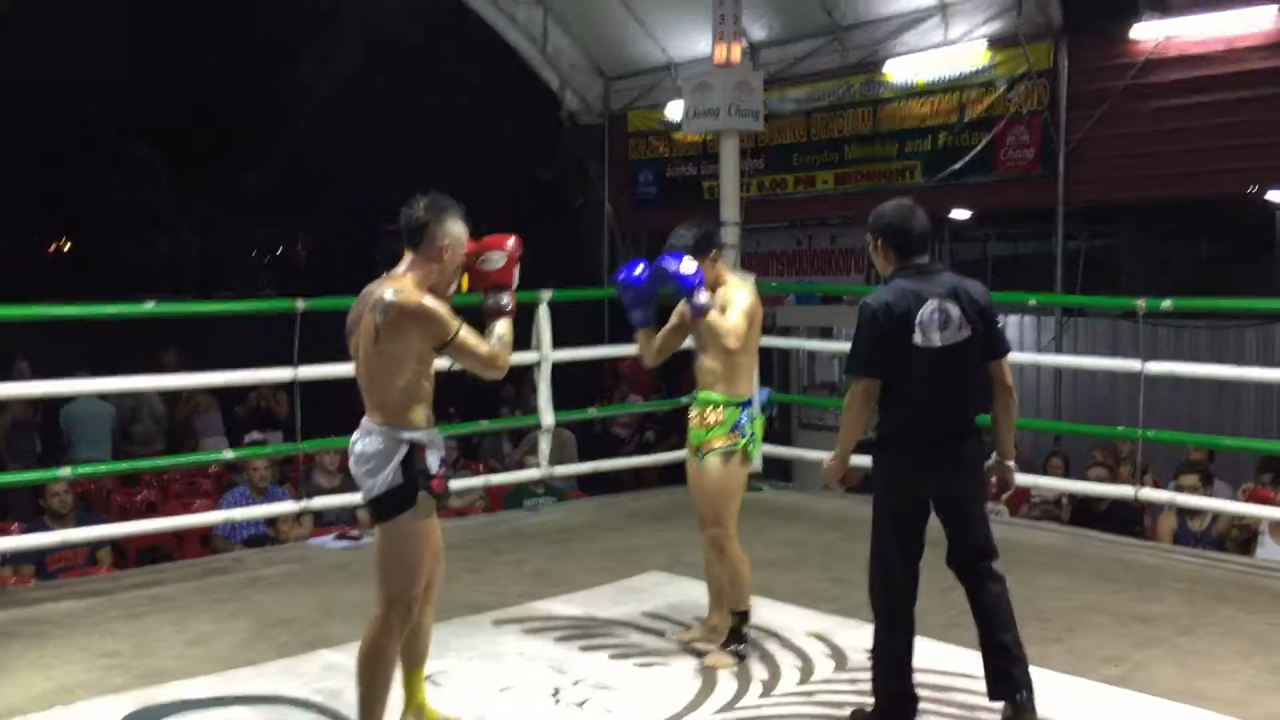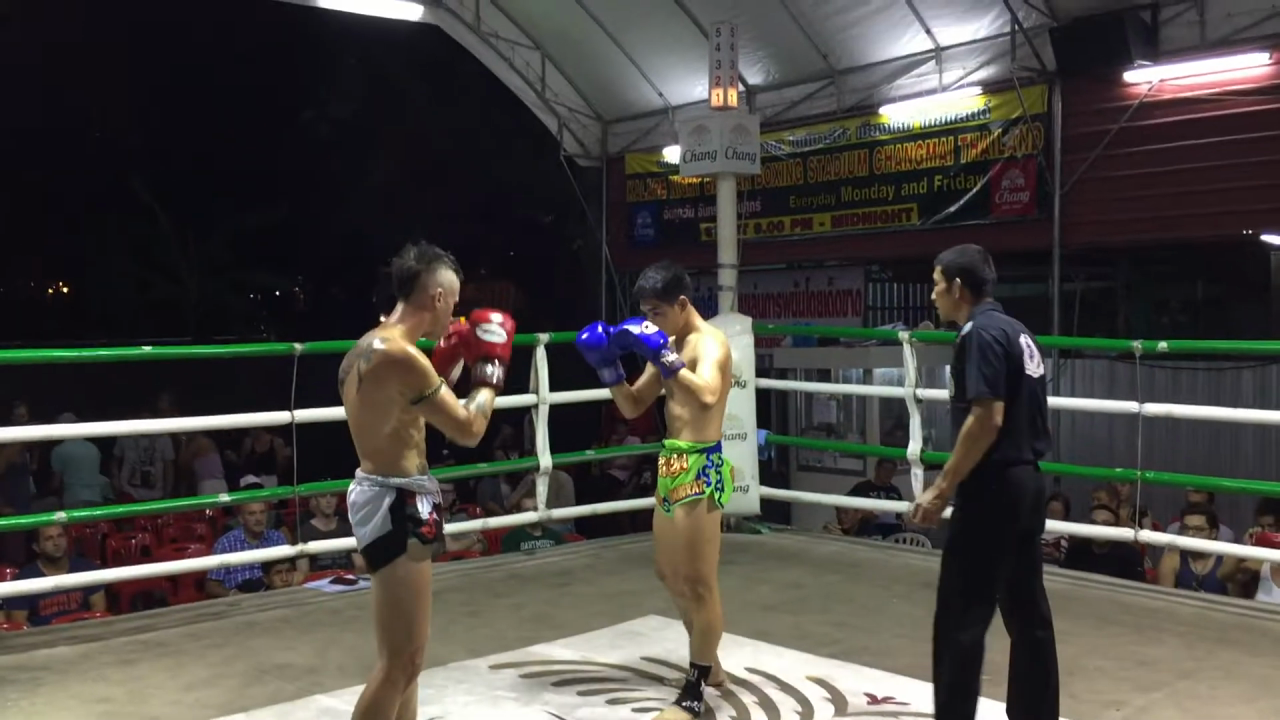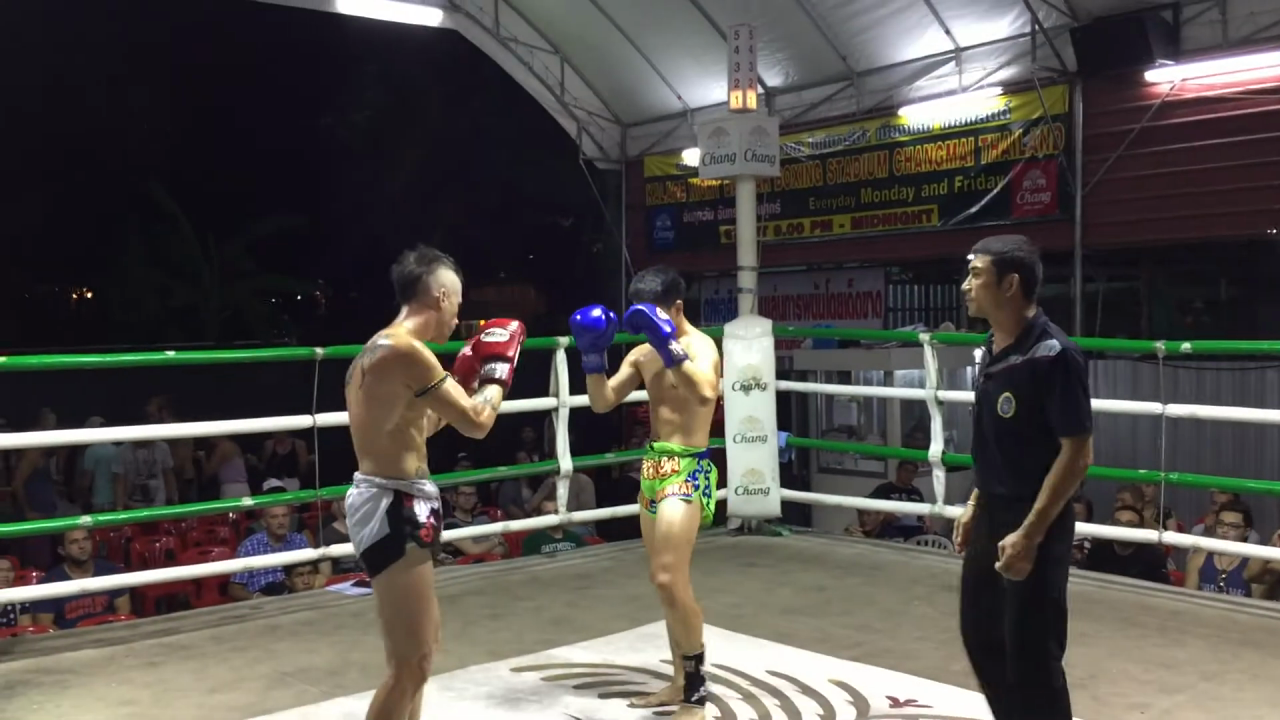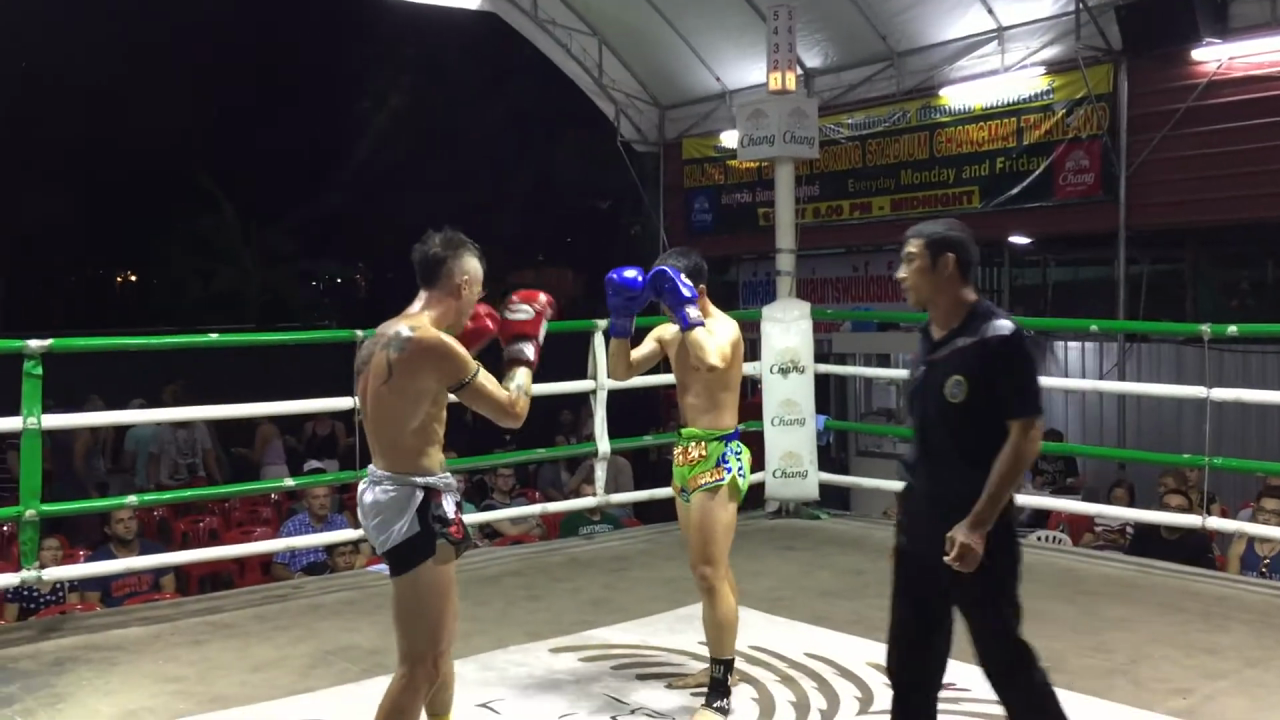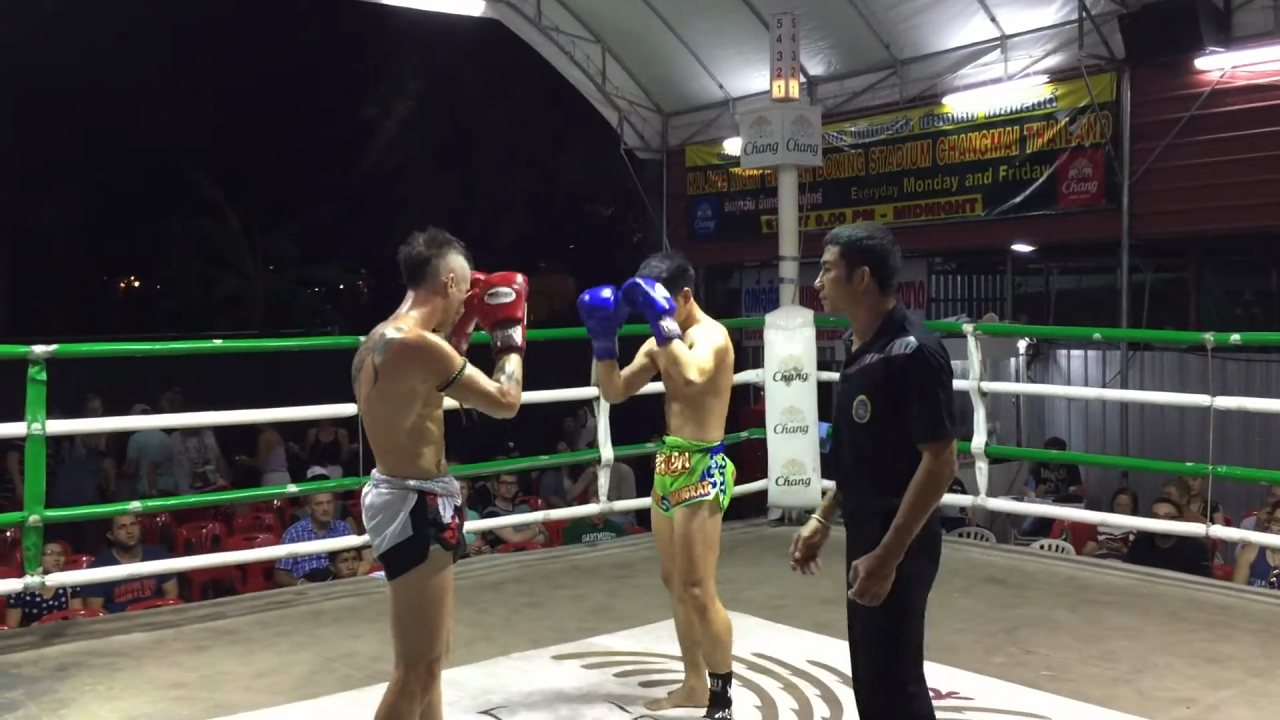
dt=0.7s
person 1, frame 1
left shoulder: (881, 306)
right shoulder: (973, 295)
left elbow: (864, 396)
right elbow: (1003, 385)
left wrist: (841, 454)
right wrist: (1004, 452)
left hip: (904, 458)
right hip: (962, 453)
left knee: (894, 583)
right knee: (979, 569)
person 1, frame 2
left shoulder: (979, 333)
right shoulder: (1019, 333)
left elbow: (986, 420)
left wrist: (941, 489)
left hip: (992, 488)
right hip: (1027, 483)
left knee: (961, 618)
right knee: (1028, 613)
person 1, frame 3
left shoulder: (1054, 355)
right shoulder: (992, 348)
left elbow: (1076, 454)
left wrist: (1029, 534)
right wrist: (976, 506)
left hip: (1036, 529)
right hip: (991, 520)
left knee: (1032, 656)
right knee: (981, 634)
person 1, frame 4
left shoulder: (1000, 338)
right shoulder: (927, 341)
left elbow: (1025, 438)
left wrist: (977, 524)
left hip: (978, 528)
right hip: (919, 524)
left knee: (1004, 657)
right knee: (910, 661)
person 1, frame 5
left shoulder: (912, 352)
right shoulder: (860, 347)
left elbow: (939, 462)
left wrist: (889, 555)
right wrist: (823, 517)
left hip: (897, 546)
right hip: (868, 536)
right knee: (873, 679)
person 2, frame 1
left shoulder: (374, 295)
right shoulder: (414, 306)
right elbow: (495, 363)
left wrist: (446, 288)
right wrist: (501, 294)
left hip: (389, 444)
right hip: (403, 455)
left knee: (427, 579)
right knee: (398, 605)
person 2, frame 2
left shoulder: (369, 347)
right shoulder: (400, 356)
right elbow: (469, 429)
left wrist: (447, 362)
right wrist: (491, 366)
left hip: (389, 498)
right hip: (397, 505)
left knee: (406, 651)
right knee: (401, 661)
person 2, frame 3
left shoulder: (384, 349)
right shoulder: (404, 351)
right elbow: (476, 421)
left wrist: (468, 369)
right wrist: (499, 367)
left hip: (394, 505)
right hip: (395, 510)
left knee: (423, 640)
right knee: (411, 664)
person 2, frame 4
left shoulder: (381, 338)
right shoulder: (432, 344)
right elbow: (512, 412)
left wrist: (467, 344)
right wrist: (524, 342)
left hip: (388, 490)
right hip: (416, 503)
left knee: (442, 628)
right knee: (421, 662)
person 2, frame 5
left shoulder: (380, 340)
right shoulder: (416, 344)
right elbow: (505, 401)
left wrist: (462, 327)
right wrist: (508, 327)
left hip: (402, 498)
right hip: (415, 508)
left knee: (430, 653)
right knee: (418, 667)
person 3, frame 1
left shoulder: (740, 295)
right shoulder: (689, 305)
left elbow: (732, 343)
right elbow: (652, 358)
left wrist: (697, 294)
right wrist: (639, 307)
left hip: (732, 419)
right hip: (701, 416)
left knee: (718, 532)
right knee: (713, 529)
left ankle: (738, 635)
right ankle: (717, 621)
person 3, frame 2
left shoulder: (711, 343)
right shoulder: (665, 345)
left elbow: (707, 398)
right elbow: (631, 407)
left wrist: (664, 356)
right wrist: (608, 366)
left hip: (700, 468)
right hip: (672, 464)
left knee: (698, 583)
right knee: (670, 574)
right ankle: (708, 664)
person 3, frame 3
left shoulder: (700, 346)
right shoulder: (643, 354)
left elbow: (706, 394)
right elbow: (600, 402)
left wrist: (668, 343)
right wrist: (593, 354)
left hip: (687, 470)
right hip: (653, 469)
left knee: (669, 579)
right knee: (665, 581)
right ankle: (681, 680)
person 3, frame 4
left shoulder: (722, 327)
right shoulder: (668, 333)
left elbow: (714, 362)
right elbow: (620, 371)
left wrist: (687, 309)
right wrist: (621, 319)
left hip: (719, 456)
right hip: (686, 454)
left knee: (709, 573)
right knee: (712, 569)
right ankle: (720, 665)
person 3, frame 5
left shoulder: (710, 335)
right shoulder: (656, 343)
left elbow: (693, 375)
right elbow: (614, 392)
left wrist: (664, 321)
right wrist: (602, 338)
left hip: (701, 468)
right hip: (668, 465)
left knee: (698, 591)
right knee: (675, 584)
